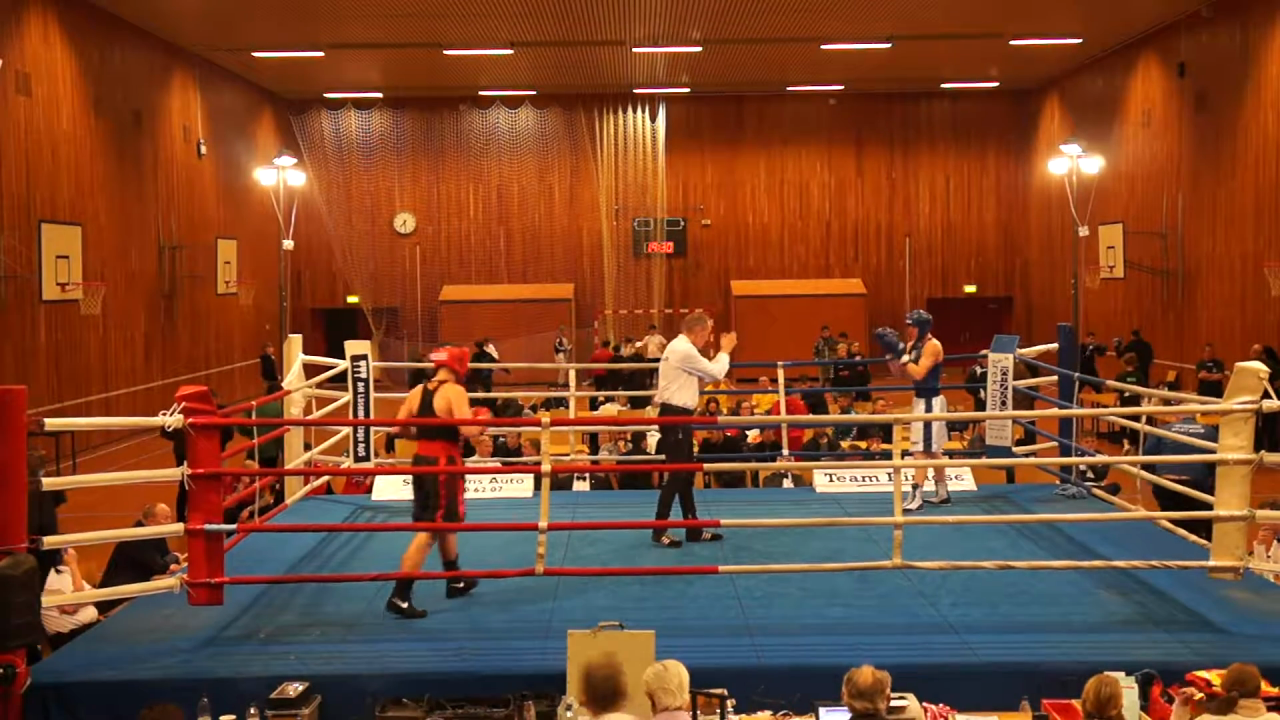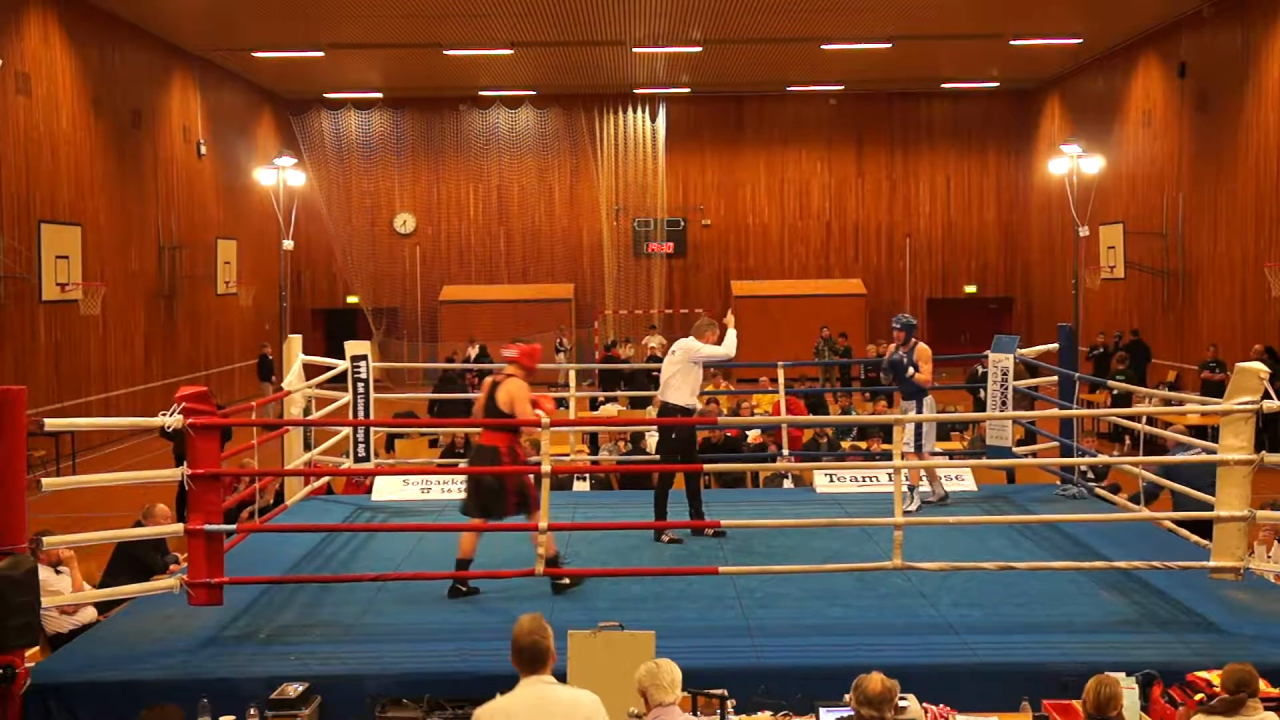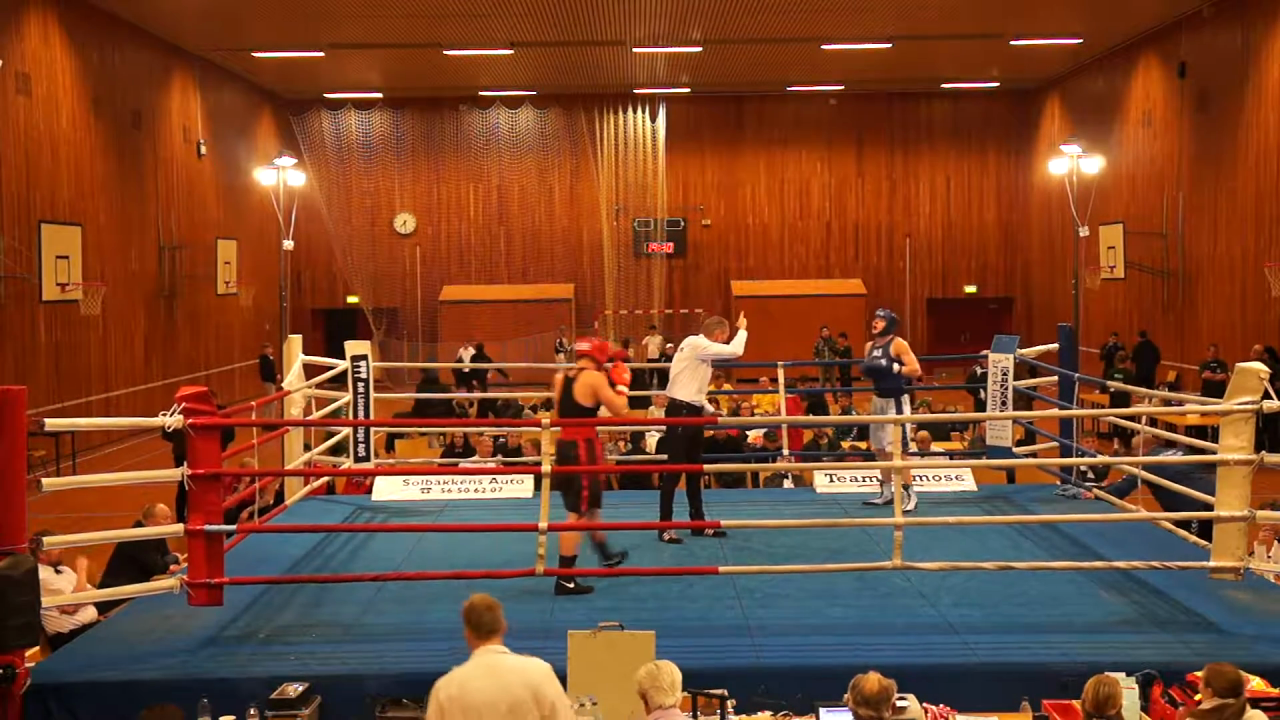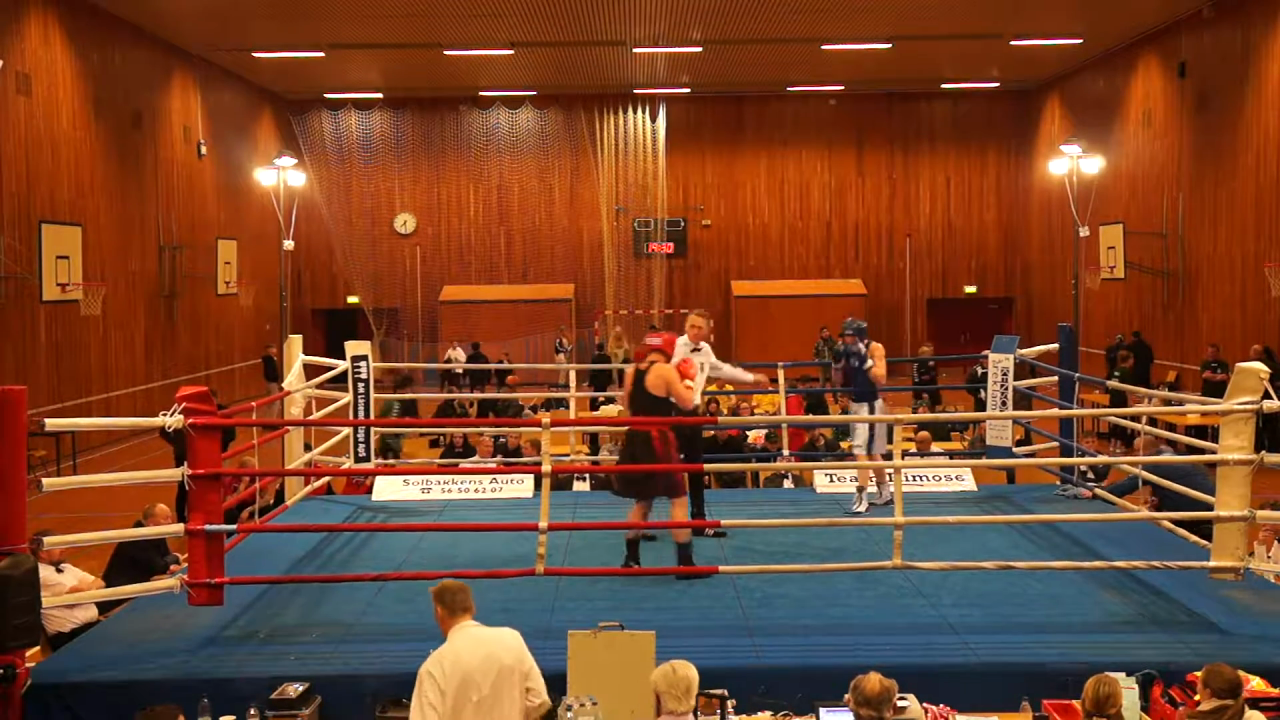
dt=0.5s
person 1, frame 1
left shoulder: (417, 392)
right shoulder: (454, 391)
left elbow: (399, 428)
right elbow: (469, 431)
right wrist: (482, 420)
left hip: (422, 460)
right hip: (444, 463)
left knee: (446, 523)
right knee: (429, 530)
left ankle: (455, 580)
right ankle: (400, 597)
person 1, frame 2
left shoulder: (488, 382)
right shoulder: (518, 386)
right elbow: (528, 425)
right wrist: (544, 410)
left hip: (482, 450)
right hip: (505, 453)
left knee: (478, 519)
right knee: (537, 514)
left ankle: (460, 582)
right ankle: (557, 577)
person 1, frame 3
left shoulder: (560, 378)
right shoulder: (595, 378)
right elbow: (620, 410)
right wrist: (622, 384)
left hip: (565, 444)
right hip: (584, 446)
left knee: (591, 505)
right knee: (580, 513)
left ankle: (607, 556)
right ankle: (564, 579)
person 1, frame 4
left shoulder: (631, 371)
right shoulder: (666, 370)
right elbow: (687, 404)
right wrist: (689, 379)
left hip: (634, 437)
right hip: (657, 437)
left knee: (642, 501)
right knee: (679, 499)
left ankle: (631, 559)
right ankle: (684, 564)
person 2, frame 1
left shoulder: (680, 348)
right shoulder: (684, 351)
left elbow: (704, 374)
right elbow: (716, 374)
left wrist: (721, 352)
right wrist: (726, 352)
left hip: (679, 415)
right hip: (674, 416)
left knee: (686, 474)
right knee: (677, 474)
left ankle: (693, 529)
right ankle: (660, 529)
person 2, frame 2
left shoulder: (688, 350)
right shoulder: (688, 347)
right elbow: (728, 352)
left wrist: (700, 409)
right wrist: (731, 328)
left hip: (683, 415)
right hip: (672, 415)
left knee: (693, 470)
right knee: (668, 472)
left ankle: (698, 522)
right ankle: (660, 529)
person 2, frame 3
left shoulder: (701, 349)
right shoulder: (695, 344)
right elbow: (734, 351)
left wrist: (710, 411)
right wrist: (742, 330)
left hip: (692, 413)
right hip: (680, 412)
left knee: (694, 469)
right knee: (675, 469)
left ankle: (698, 522)
right ankle: (664, 526)
person 2, frame 4
left shoulder: (705, 350)
right shoulder: (674, 347)
left elbow: (723, 369)
left wrist: (751, 378)
left hip: (691, 414)
left knee: (696, 469)
left ankle: (699, 521)
person 3, frame 1
left shoulder: (933, 346)
right shoulder: (912, 345)
left elbow: (918, 374)
right elbow: (899, 373)
left wrist: (901, 354)
right wrist: (890, 352)
left hip: (930, 401)
right hip: (920, 399)
left knee: (920, 449)
right knee: (932, 449)
left ankle: (916, 497)
right ankle: (942, 493)
person 3, frame 2
left shoulder: (922, 350)
right shoulder: (892, 349)
left elbow: (927, 382)
right elbow: (889, 380)
left wrist: (907, 369)
right wrist: (887, 371)
left hip: (920, 403)
right hip: (905, 401)
left knee: (910, 450)
right knee: (920, 450)
left ankle: (913, 497)
right ankle: (938, 491)
person 3, frame 3
left shoulder: (899, 345)
right shoulder: (869, 347)
left elbow: (916, 371)
left wrist: (891, 367)
right wrist: (866, 372)
left hip: (896, 400)
right hip: (878, 399)
right knee: (879, 448)
left ankle: (909, 496)
right ankle: (886, 493)
person 3, frame 4
left shoulder: (875, 348)
right shoulder: (846, 349)
left elbow: (880, 379)
right elbow: (839, 380)
left wrist: (864, 360)
right wrist: (840, 361)
left hip: (870, 404)
right hip: (855, 403)
left knee: (861, 452)
right knee: (871, 452)
left ankle: (861, 499)
right ankle: (885, 493)
